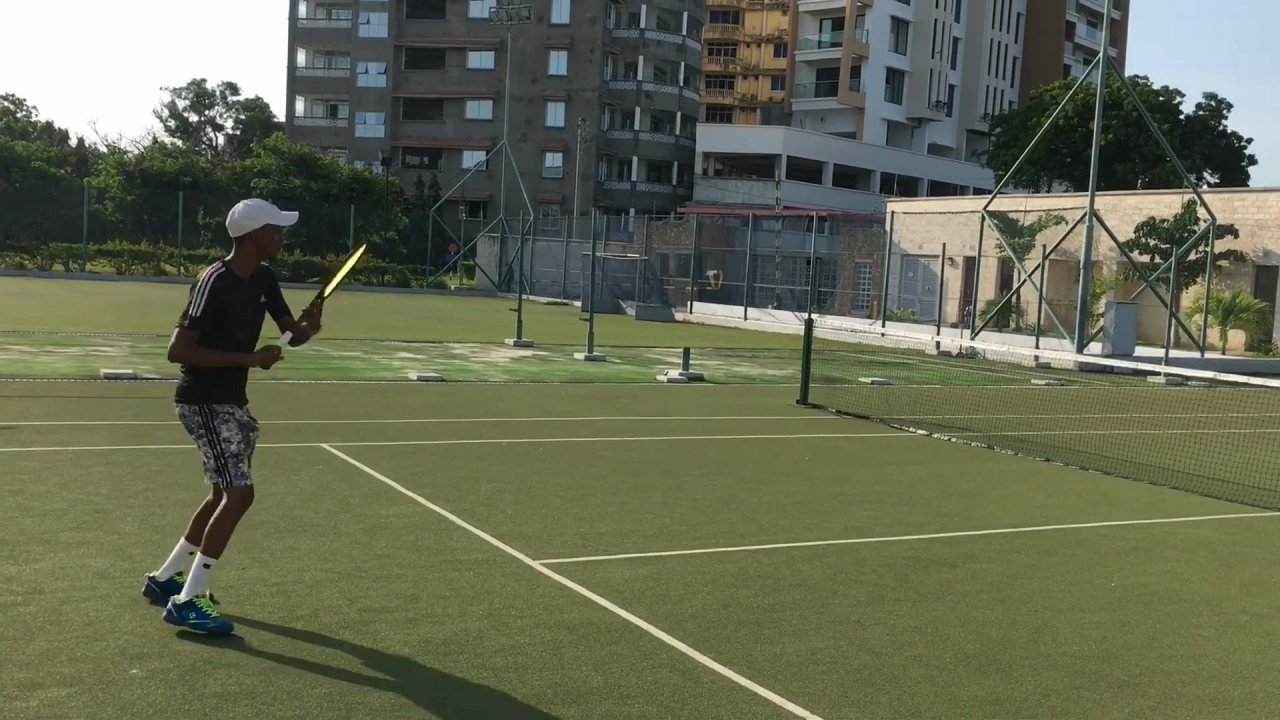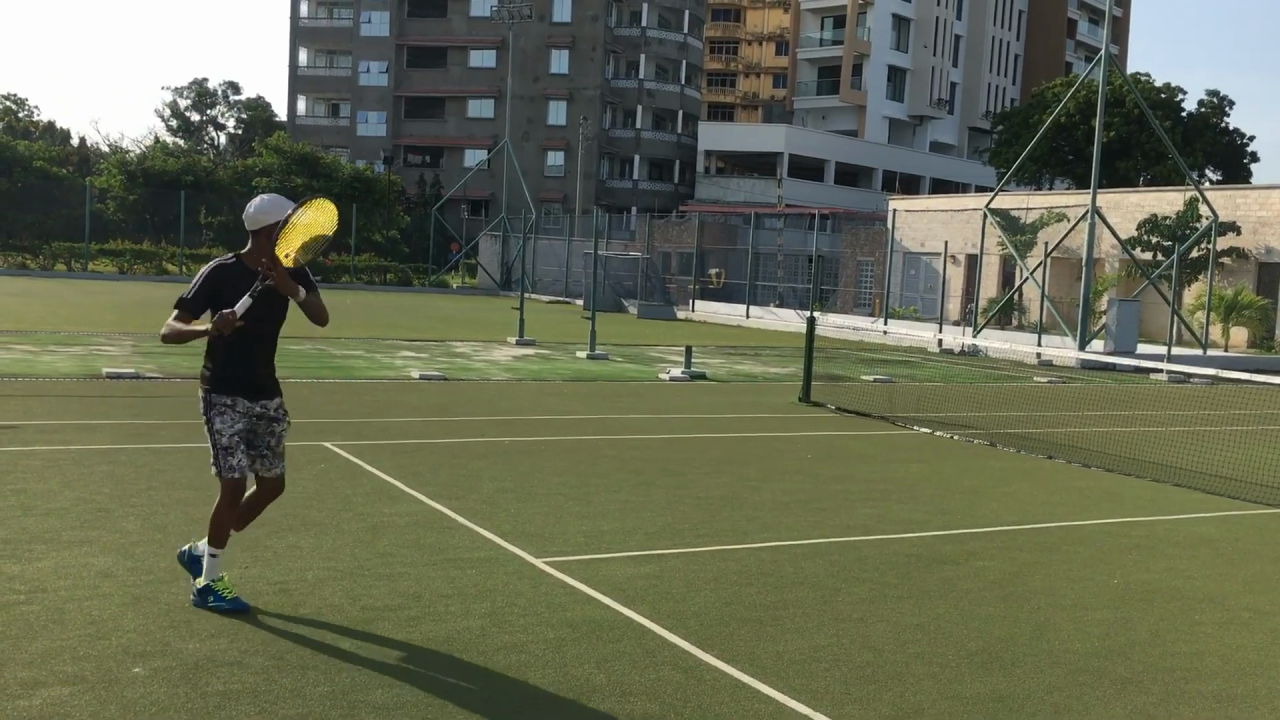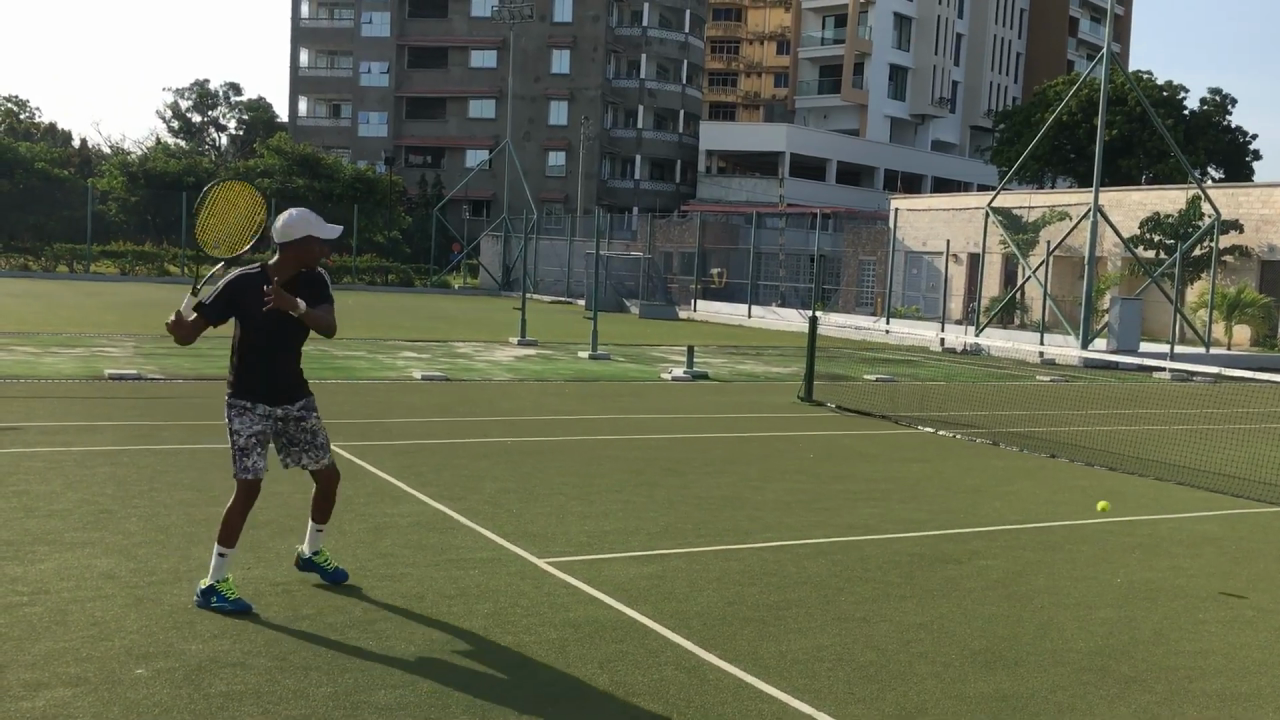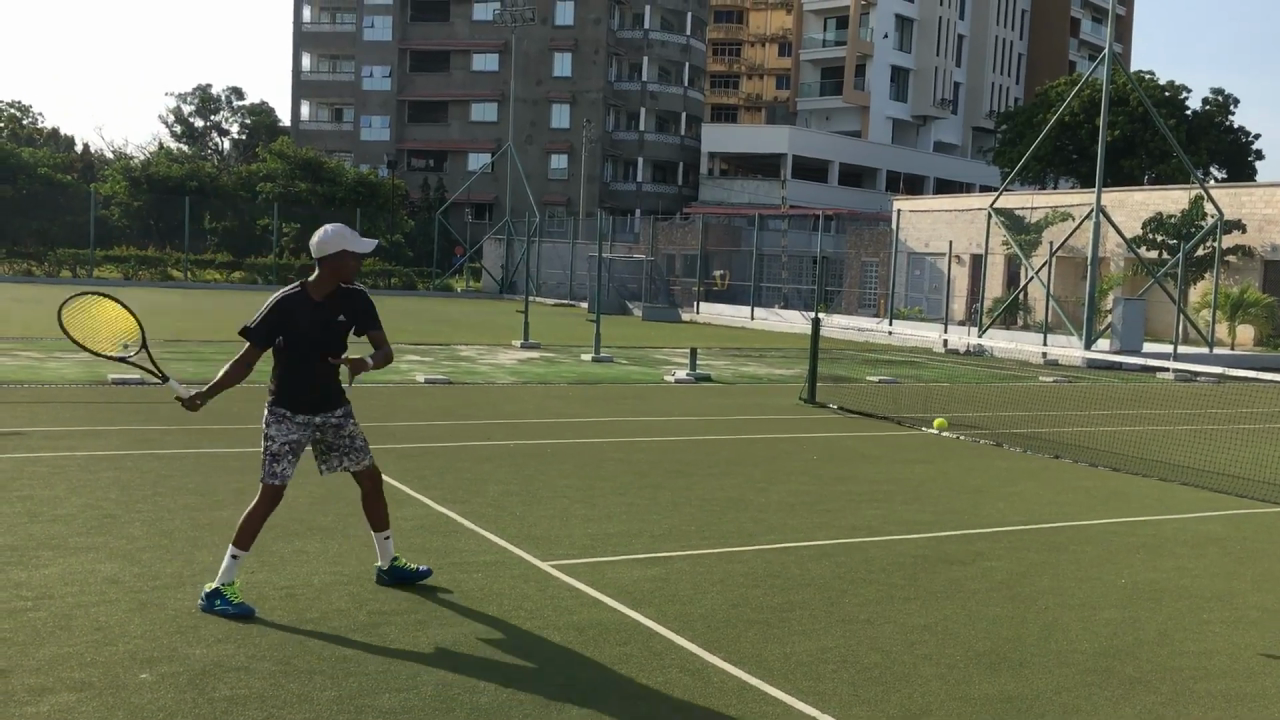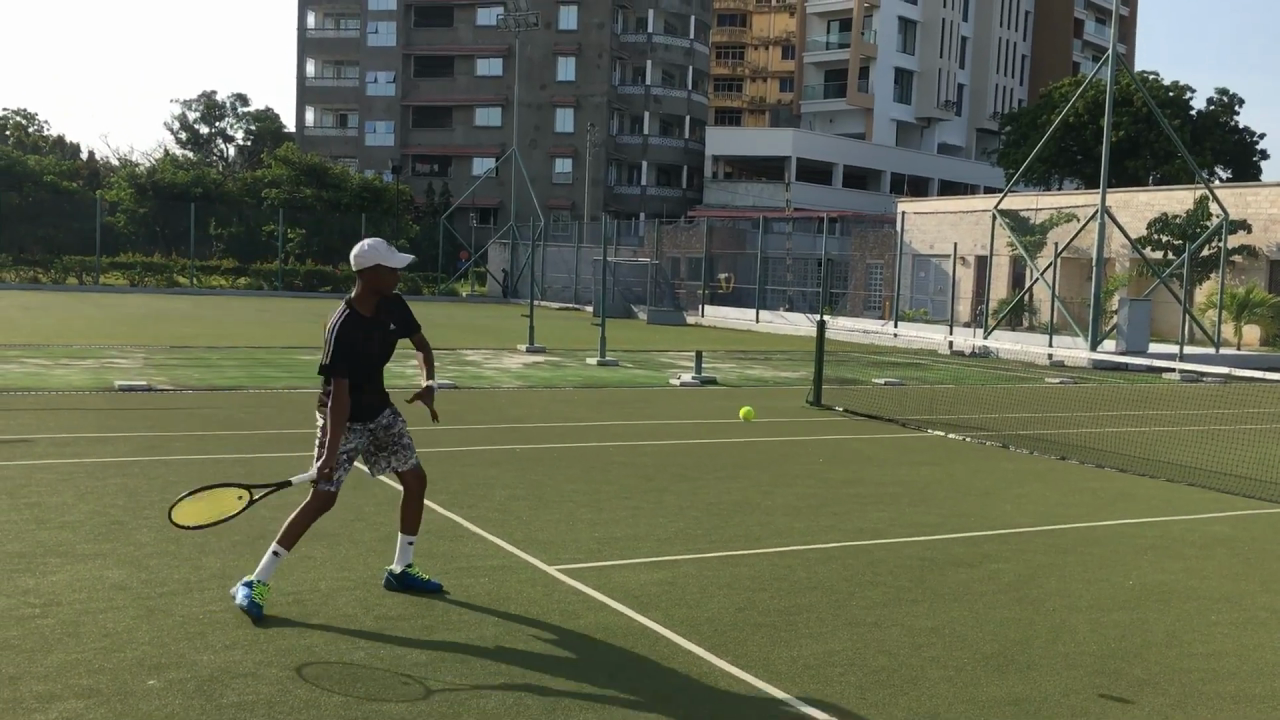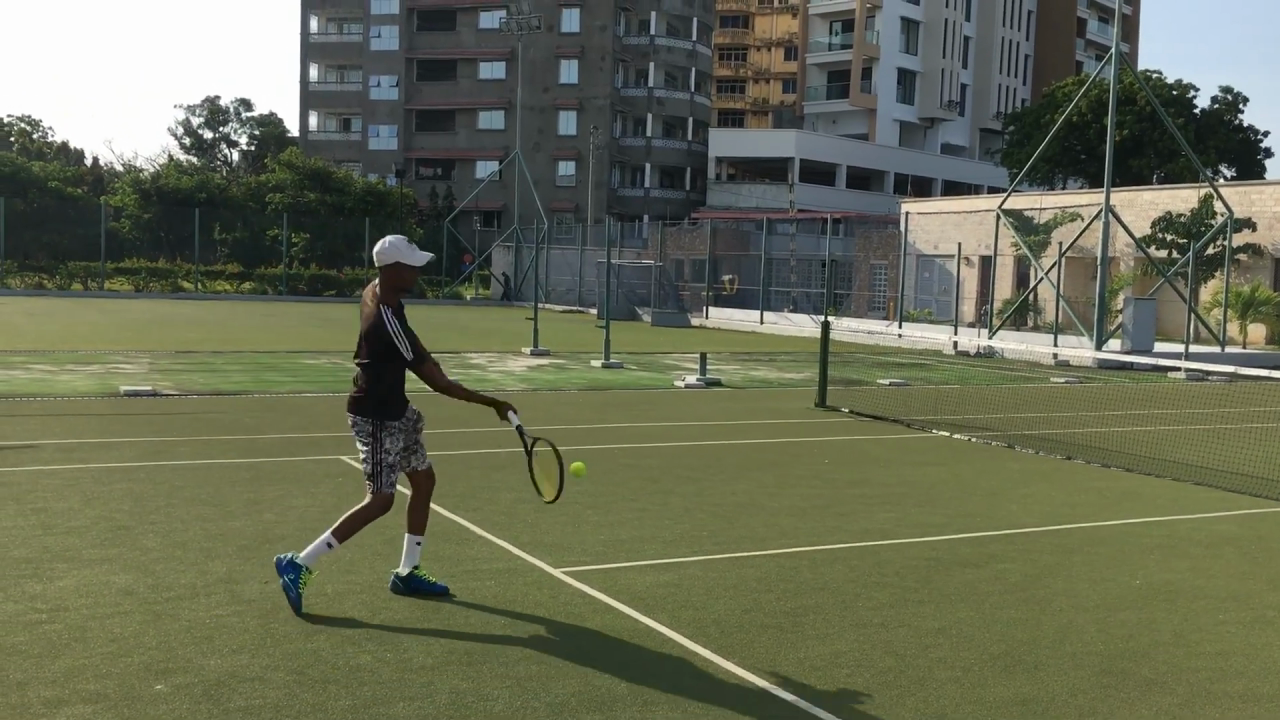
dt=0.2s
person 1, frame 1
left shoulder: (266, 279)
right shoulder: (214, 282)
left elbow: (297, 337)
right elbow: (178, 352)
left wrist: (308, 324)
right wrist: (246, 358)
left hip: (233, 402)
right hip: (205, 403)
left knee: (225, 495)
right knee: (241, 494)
left ankle: (164, 580)
right ankle: (188, 600)
person 1, frame 2
left shoulder: (291, 270)
right shoulder: (218, 273)
left elbow: (321, 318)
right elbow: (168, 332)
left wrist: (293, 289)
right wrist: (207, 329)
left hip: (266, 395)
right hip: (224, 396)
left knee: (272, 486)
right knee: (235, 486)
left ankle: (199, 552)
right ankle: (208, 582)
person 1, frame 3
left shoulder: (315, 281)
right shoulder: (241, 283)
left elbow: (328, 326)
right elbow: (189, 331)
left wrist: (296, 308)
right wrist: (177, 328)
left hip: (295, 399)
right hip: (247, 402)
left knee: (329, 476)
right knee: (248, 489)
left ankle: (311, 552)
right ankle: (213, 583)
person 1, frame 4
left shoulder: (356, 300)
right shoulder: (284, 304)
left elbow: (384, 350)
right elbow: (245, 361)
left wrist: (367, 363)
right wrist: (204, 395)
left hip: (333, 408)
right hip: (287, 412)
left knee: (371, 479)
right knee: (270, 494)
left ankle: (388, 563)
right ankle: (220, 587)
person 1, frame 5
left shoulder: (393, 304)
right shoulder: (343, 327)
left elbow: (423, 347)
right elbow: (340, 396)
left wrist: (429, 382)
right wrist: (326, 453)
left hip: (380, 411)
right hip: (347, 418)
left knee: (416, 479)
right knee: (322, 499)
left ankle: (401, 569)
right ankle: (254, 583)
person 1, frame 6
left shoulder: (382, 290)
right shoulder: (386, 322)
right elbow: (435, 381)
left wrist: (418, 363)
right wrist: (489, 402)
left hip: (394, 409)
right hip: (376, 417)
left knee: (424, 480)
right knee: (379, 501)
left ankle: (407, 572)
right ankle: (298, 563)
